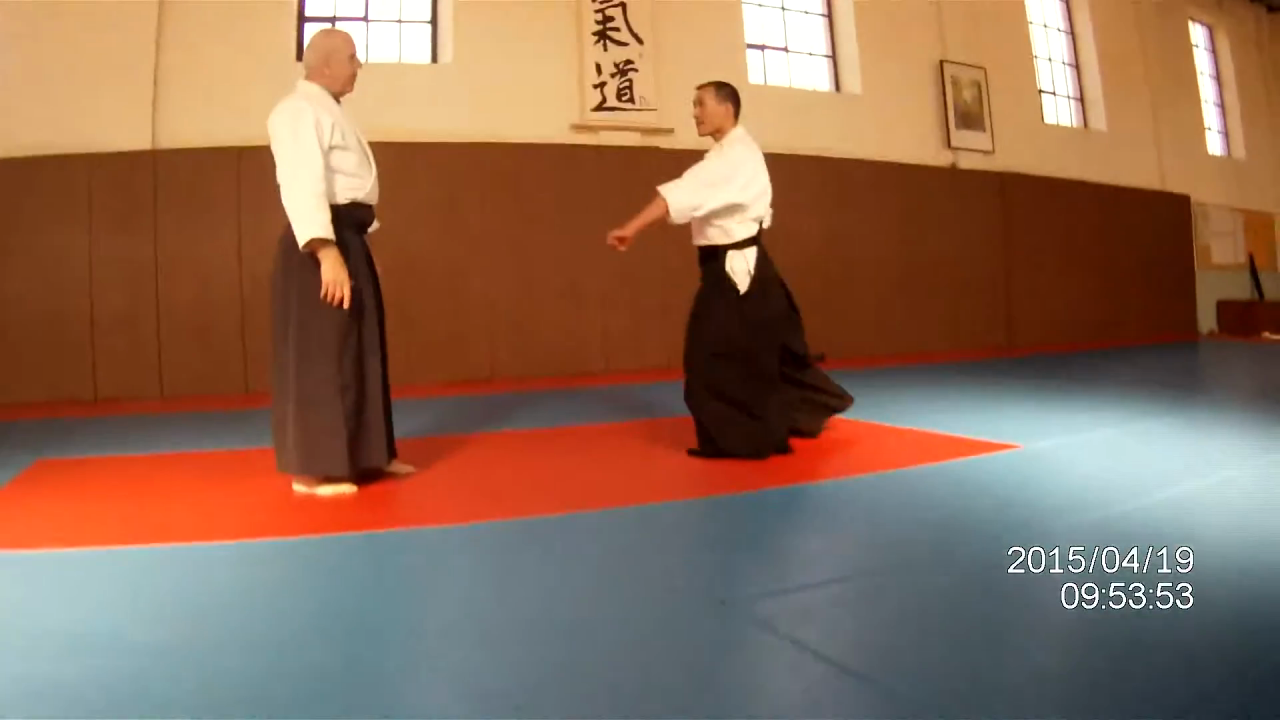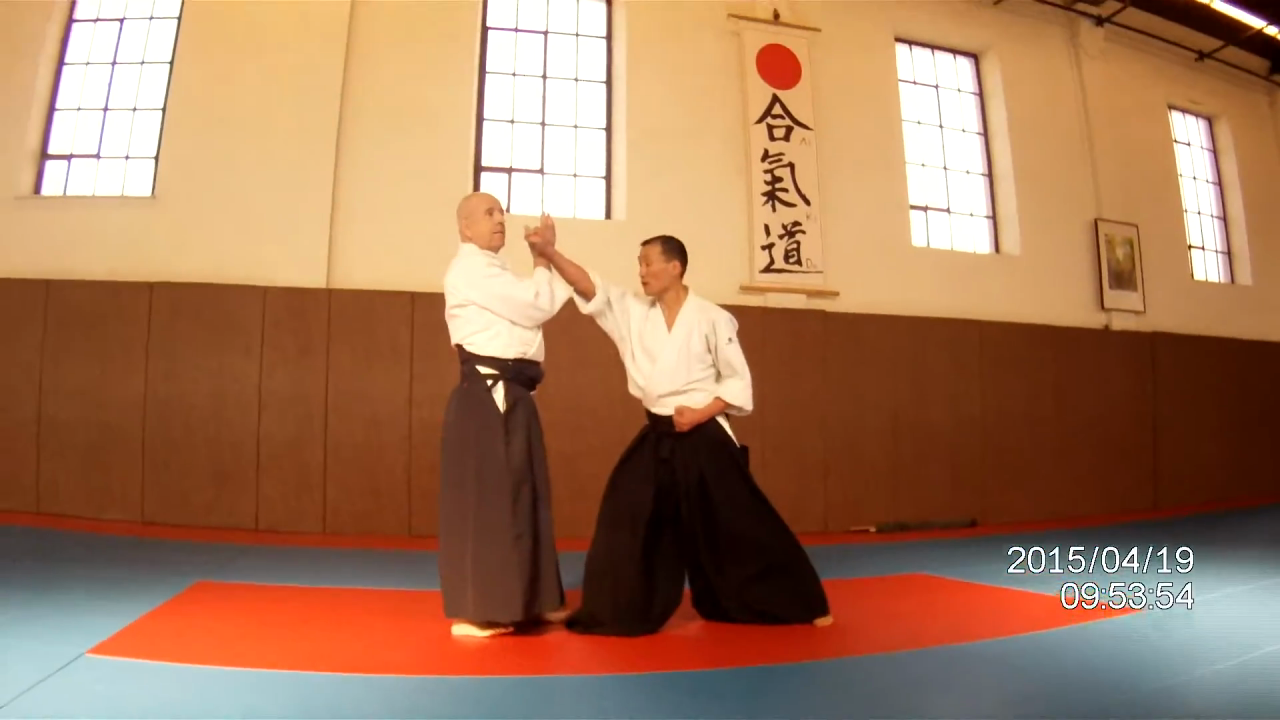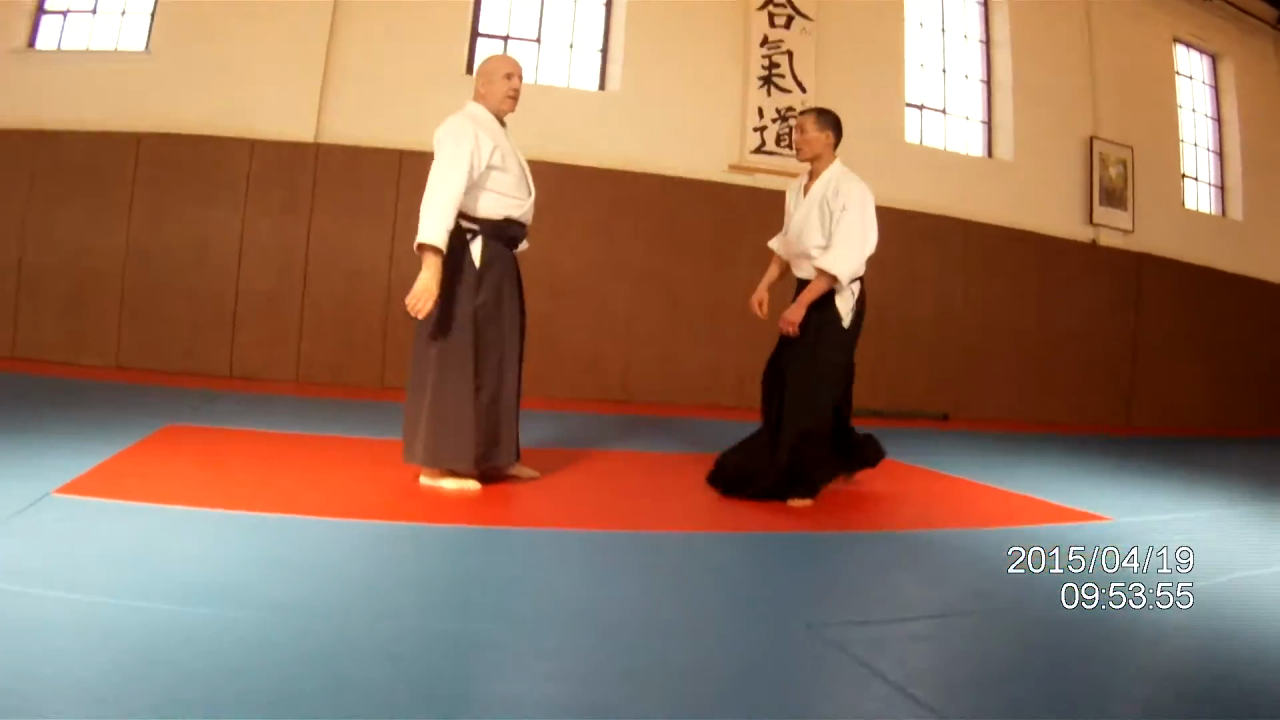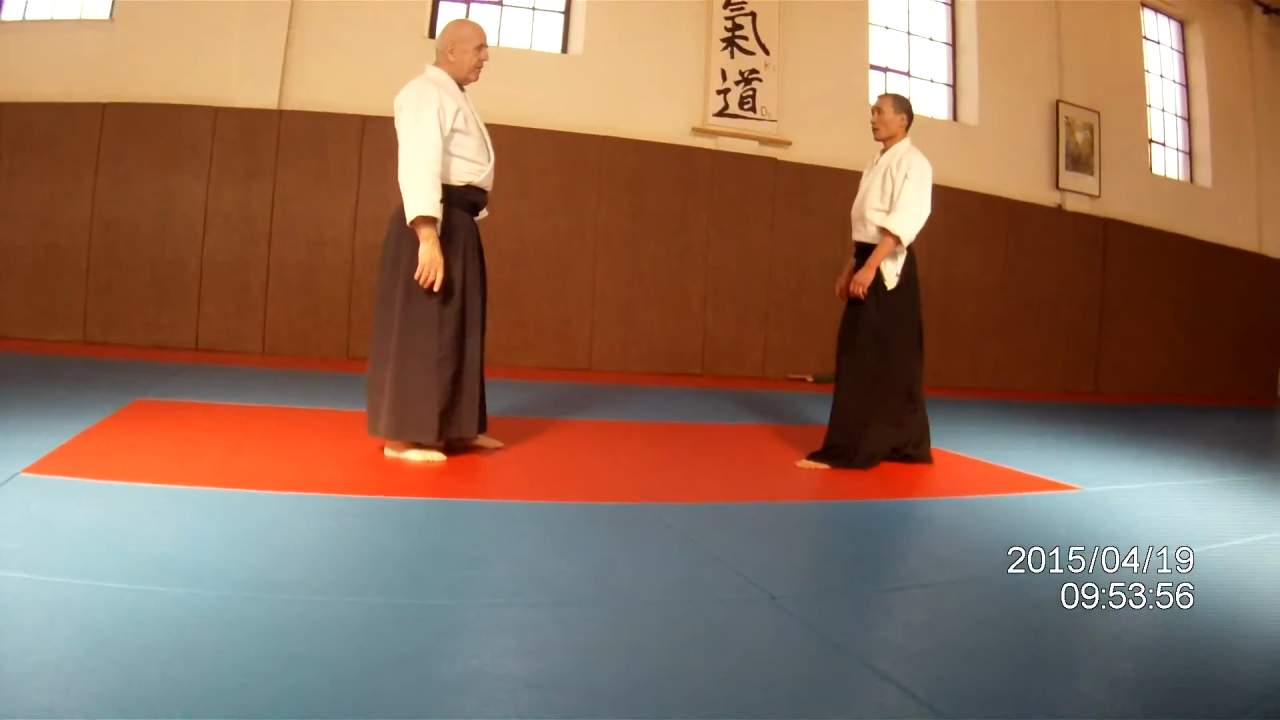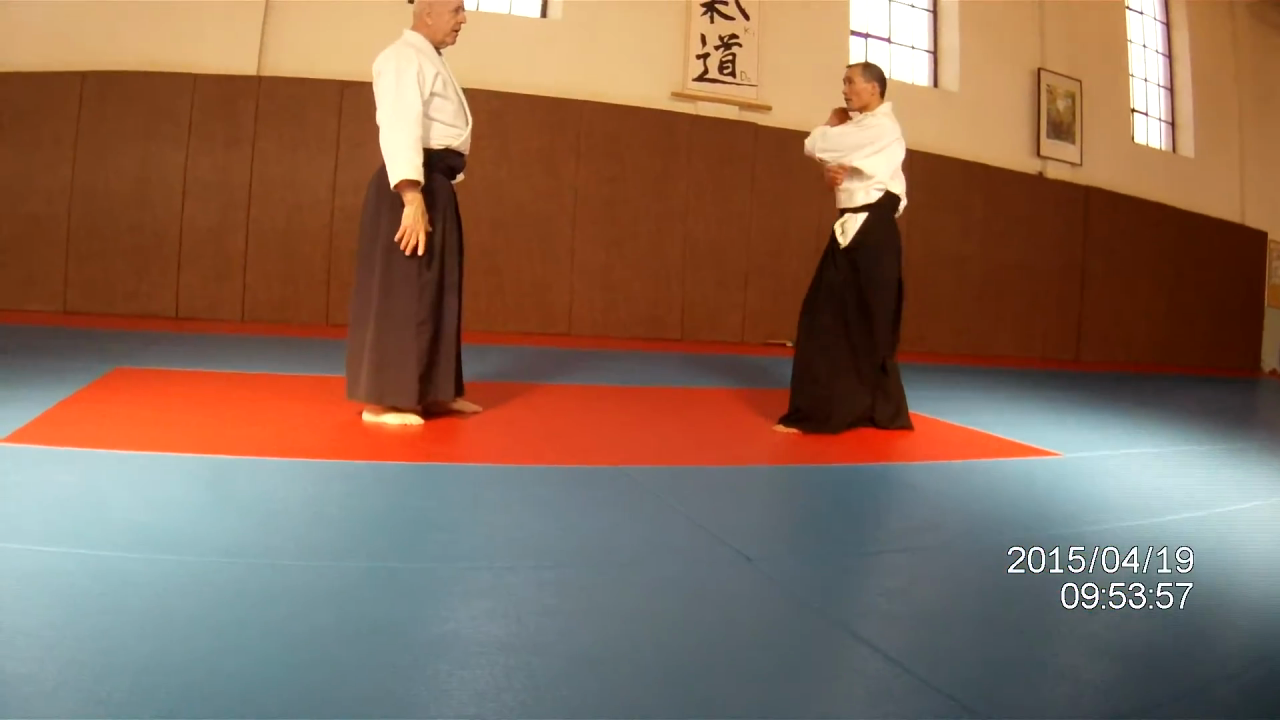
dt=1s
person 1, frame 1
left shoulder: (327, 111)
right shoulder: (299, 110)
right elbow: (301, 186)
left wrist: (348, 246)
right wrist: (327, 252)
left hip: (348, 239)
right hip: (320, 244)
left knee: (356, 350)
right knee: (321, 355)
left ankle: (366, 454)
right ankle: (312, 470)
person 1, frame 2
left shoulder: (487, 269)
right shoulder: (471, 269)
left elbow: (524, 311)
right elbow: (536, 305)
right wrist: (542, 259)
left hip: (507, 397)
right hip: (486, 398)
left knee: (517, 499)
right knee: (486, 501)
left ankle: (521, 604)
right ankle: (472, 614)
person 1, frame 3
left shoulder: (495, 133)
right shoulder: (465, 129)
right elbow: (441, 194)
right wrist: (430, 267)
left hip: (496, 257)
right hip: (470, 255)
left knee: (493, 358)
right knee: (459, 358)
left ankle: (488, 458)
right ankle: (438, 464)
person 1, frame 4
left shoulder: (453, 98)
right shoulder: (426, 94)
right elbow: (418, 167)
right wrist: (428, 236)
left hip: (458, 224)
right hip: (435, 223)
left knee: (457, 329)
right knee: (422, 329)
left ankle: (452, 429)
right ankle: (403, 437)
person 1, frame 5
left shoulder: (430, 61)
right shoulder: (404, 57)
right elbow: (400, 130)
right wrist: (412, 199)
left hip: (436, 187)
right hip: (412, 187)
left knee: (433, 291)
right knee: (400, 292)
left ankle: (431, 393)
right ankle: (381, 401)
person 2, frame 1
left shoulder: (736, 155)
right shoulder: (734, 153)
left elbow: (685, 193)
right elbow: (758, 209)
left wrist: (632, 227)
left hip: (735, 268)
right hip: (733, 265)
left knee: (718, 358)
right knee: (766, 353)
left ankle: (742, 437)
right ankle: (817, 407)
person 2, frame 2
left shoulder: (712, 318)
right shoulder: (632, 311)
left elbow: (738, 383)
right elbow: (591, 289)
left wrist: (701, 414)
right wrist: (549, 252)
left hip: (704, 437)
right hip: (657, 437)
left knee: (741, 525)
right knee: (626, 521)
left ankle: (800, 603)
right ankle: (619, 613)
person 2, frame 3
left shoulder: (850, 189)
right shoulder: (799, 188)
left elbow: (844, 257)
left wrist: (801, 303)
right wrist: (765, 283)
left hip: (834, 301)
right hip: (805, 296)
left knee: (810, 392)
right knee: (788, 383)
left ankle: (796, 481)
right ankle: (849, 456)
person 2, frame 4
left shoulder: (911, 162)
right shoulder: (879, 162)
left elbow: (904, 222)
left wrist: (870, 267)
right wrist: (850, 268)
left hip: (888, 269)
right hip: (870, 265)
left knee: (867, 358)
right knee: (889, 358)
left ankle: (846, 450)
right ankle: (904, 443)
person 2, frame 5
left shoulder: (878, 126)
right shoulder: (871, 127)
left elbow: (817, 145)
right elbow: (835, 158)
left wrist: (834, 122)
right wrist: (833, 171)
left hip: (864, 231)
right hip: (870, 231)
left knee: (827, 318)
right knee: (865, 324)
left ankle: (816, 413)
right ankle: (880, 409)
